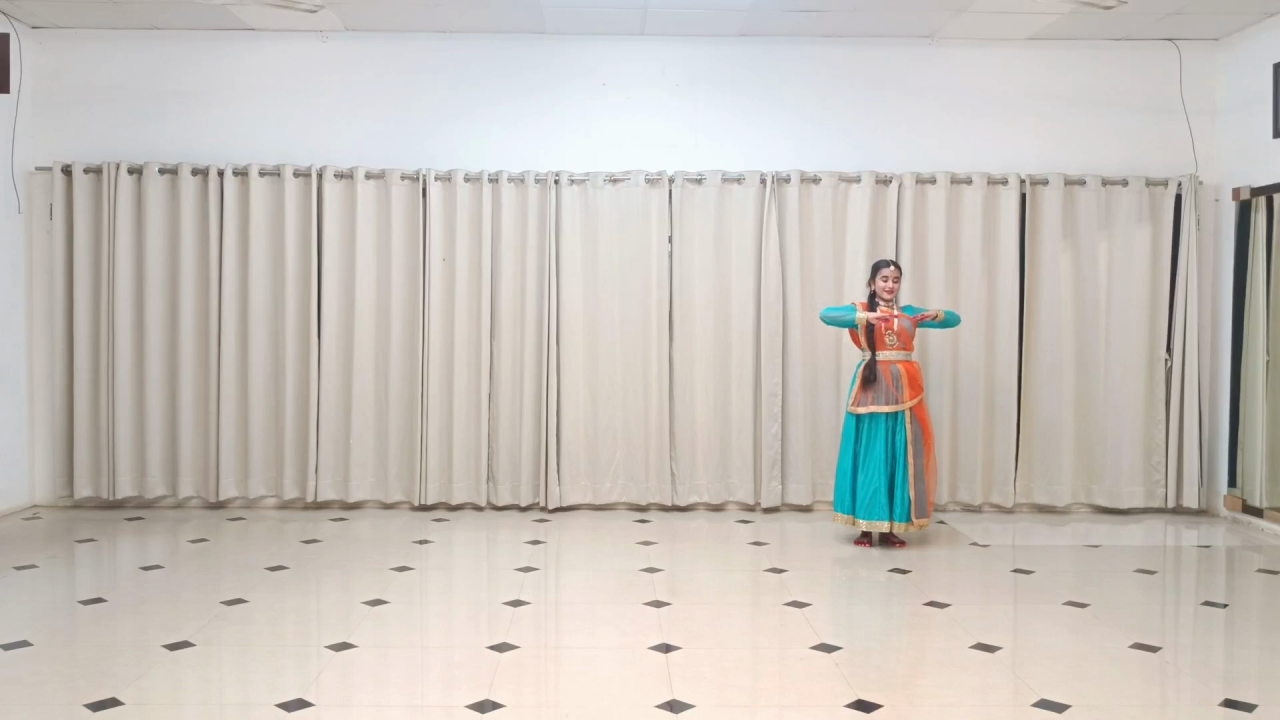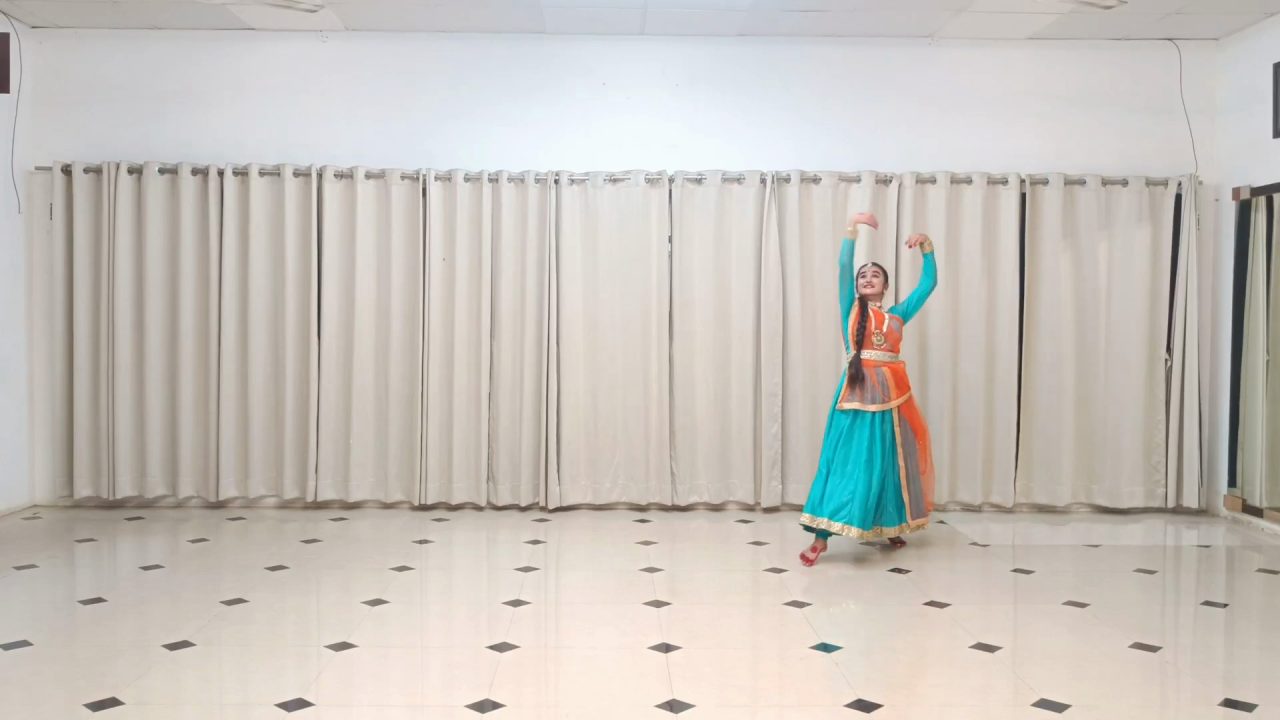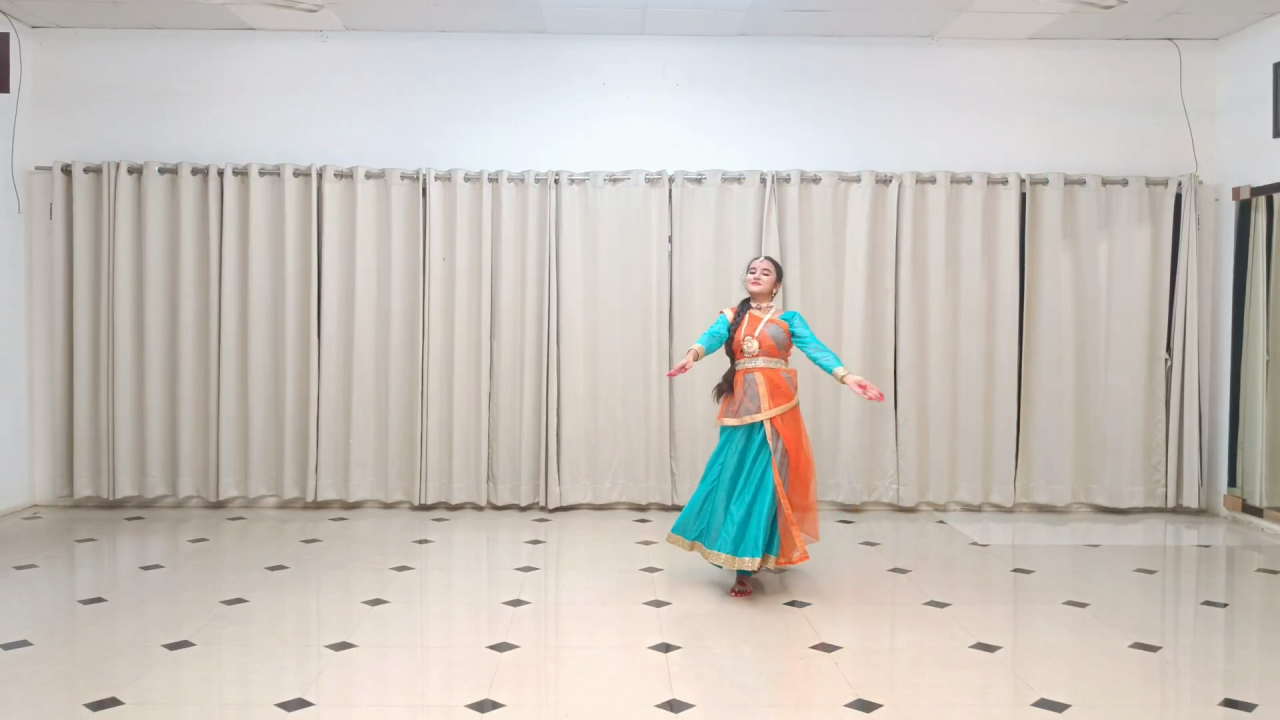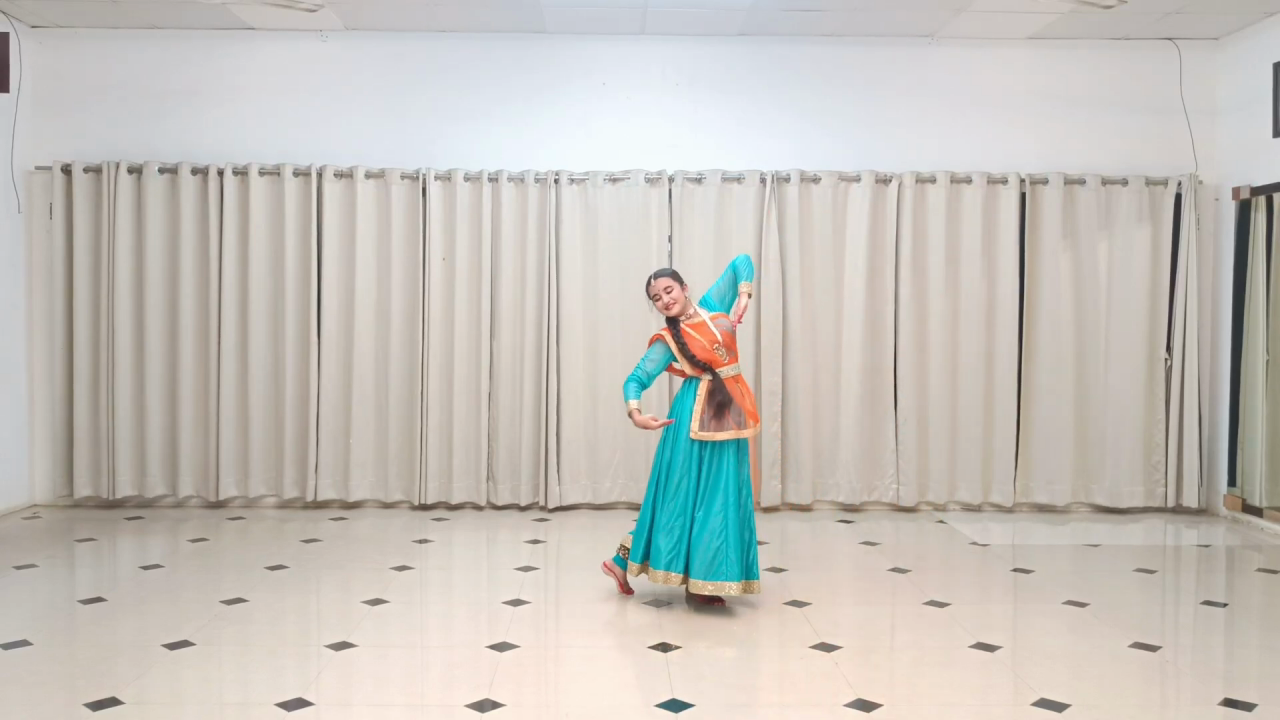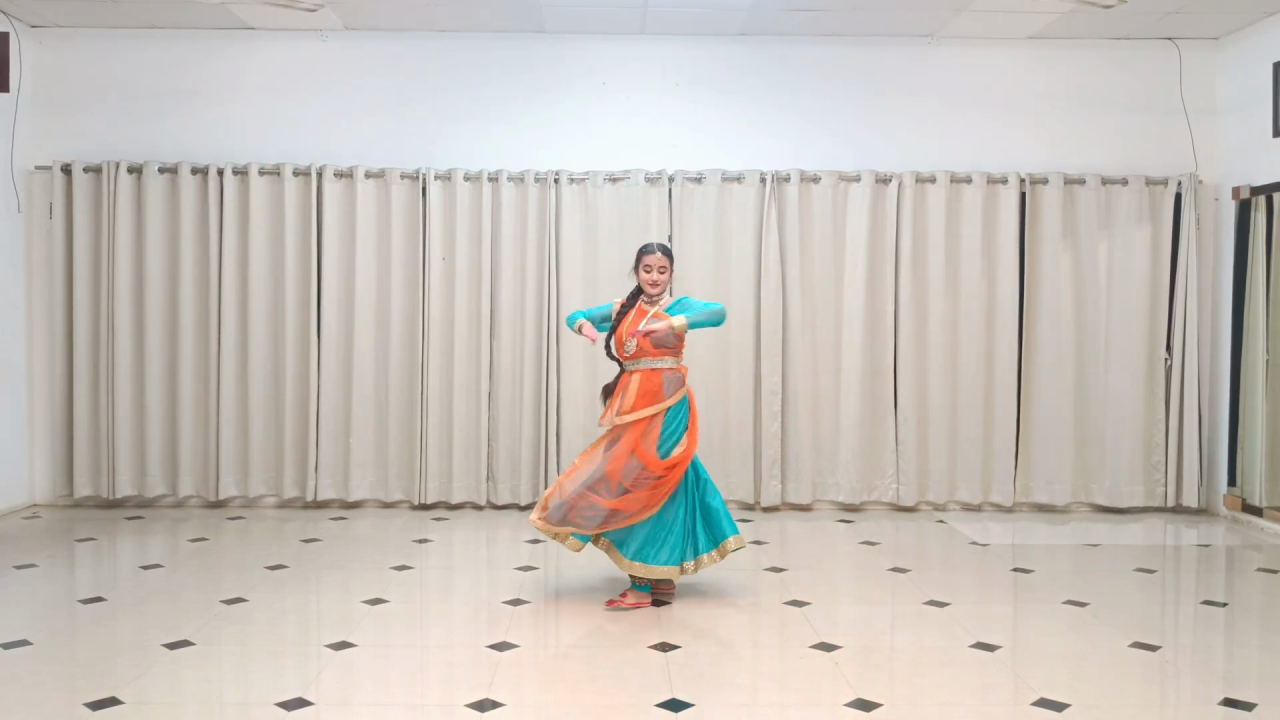
dt=1s
person 1, frame 1
left shoulder: (909, 313)
right shoulder: (860, 310)
left elbow: (955, 319)
right elbow: (826, 315)
left wrist: (935, 315)
right wrist: (867, 316)
left hip: (904, 388)
right hip: (872, 388)
left knee: (901, 455)
right knee: (870, 453)
left ankle: (891, 526)
right ankle: (866, 526)
person 1, frame 2
left shoulder: (898, 315)
right shoulder: (852, 309)
left elbow: (929, 282)
right elbow: (845, 267)
left wrist: (926, 246)
right wrist: (854, 227)
left hip: (891, 395)
right hip: (856, 394)
left knee: (890, 461)
right knee: (843, 460)
left ankle: (892, 527)
right ankle: (820, 539)
person 1, frame 3
left shoulder: (789, 319)
right shoulder: (732, 317)
left elbow: (816, 349)
right elbow: (711, 338)
left wrist: (847, 378)
right wrist: (691, 357)
left hip: (776, 406)
right hip: (740, 406)
left knee: (763, 483)
right knee: (729, 479)
left ankle: (746, 569)
right ankle: (738, 553)
person 1, frame 4
left shoulder: (713, 304)
right shoulder: (666, 339)
left elbow: (743, 261)
right elbow: (635, 379)
left wrist: (744, 297)
right wrist: (634, 410)
left hip: (730, 410)
right hip: (698, 414)
left knee: (722, 496)
right knee: (684, 493)
left ankle: (704, 579)
right ankle: (624, 561)
person 1, frame 5
left shoulder: (680, 307)
right shoulder: (623, 307)
left elbow: (717, 312)
right elbow: (577, 315)
left wrist: (670, 324)
right wrist: (585, 325)
left hip: (664, 405)
right hip: (635, 404)
left knee: (651, 487)
right knee: (652, 489)
left ankle: (643, 587)
right ankle: (661, 575)
